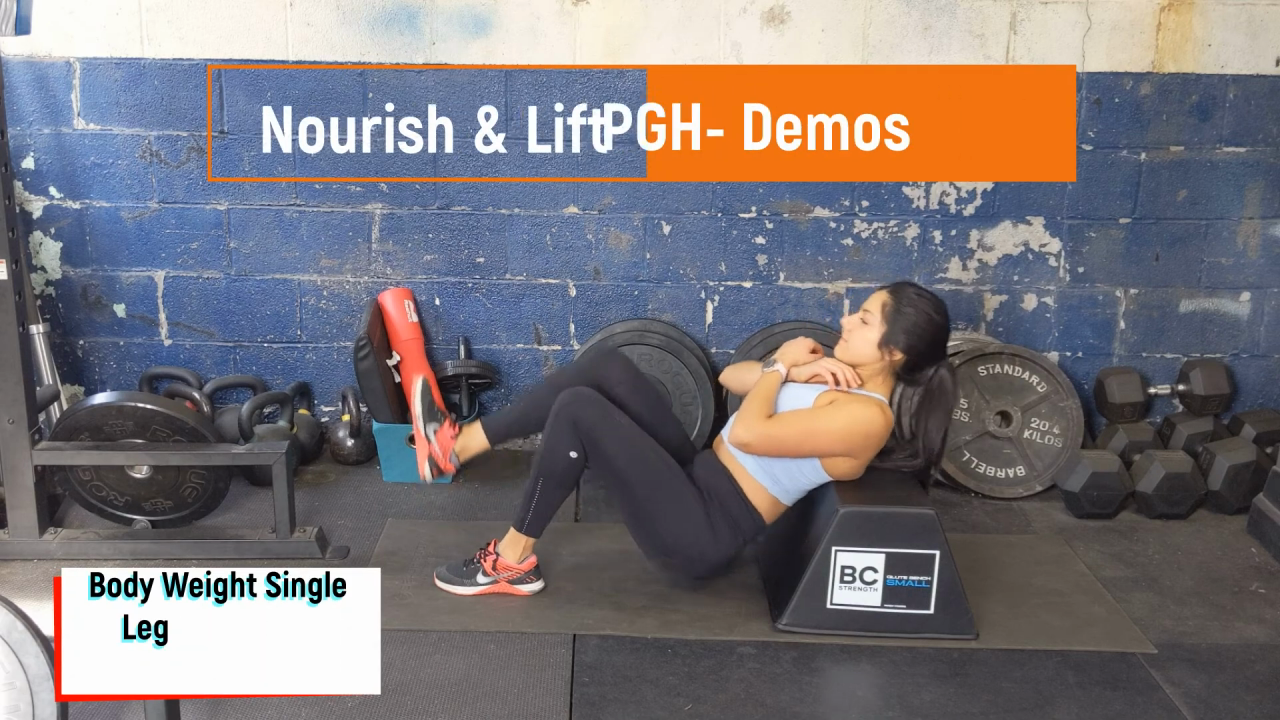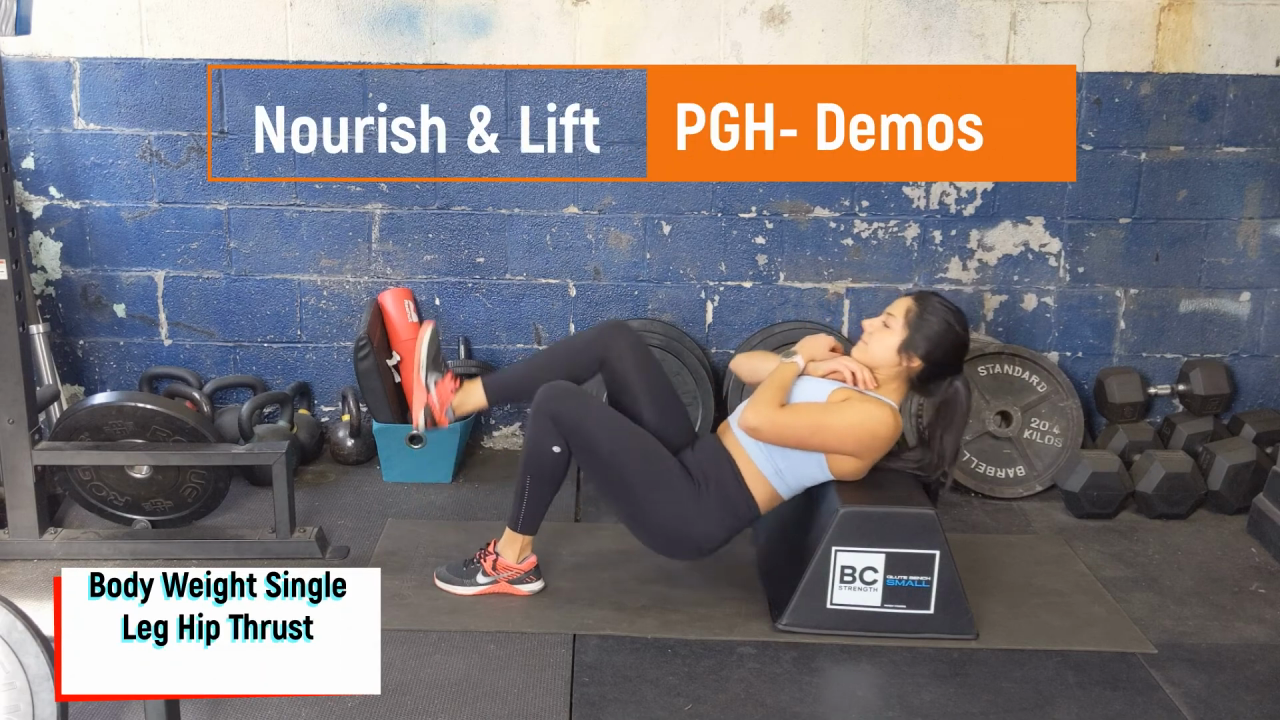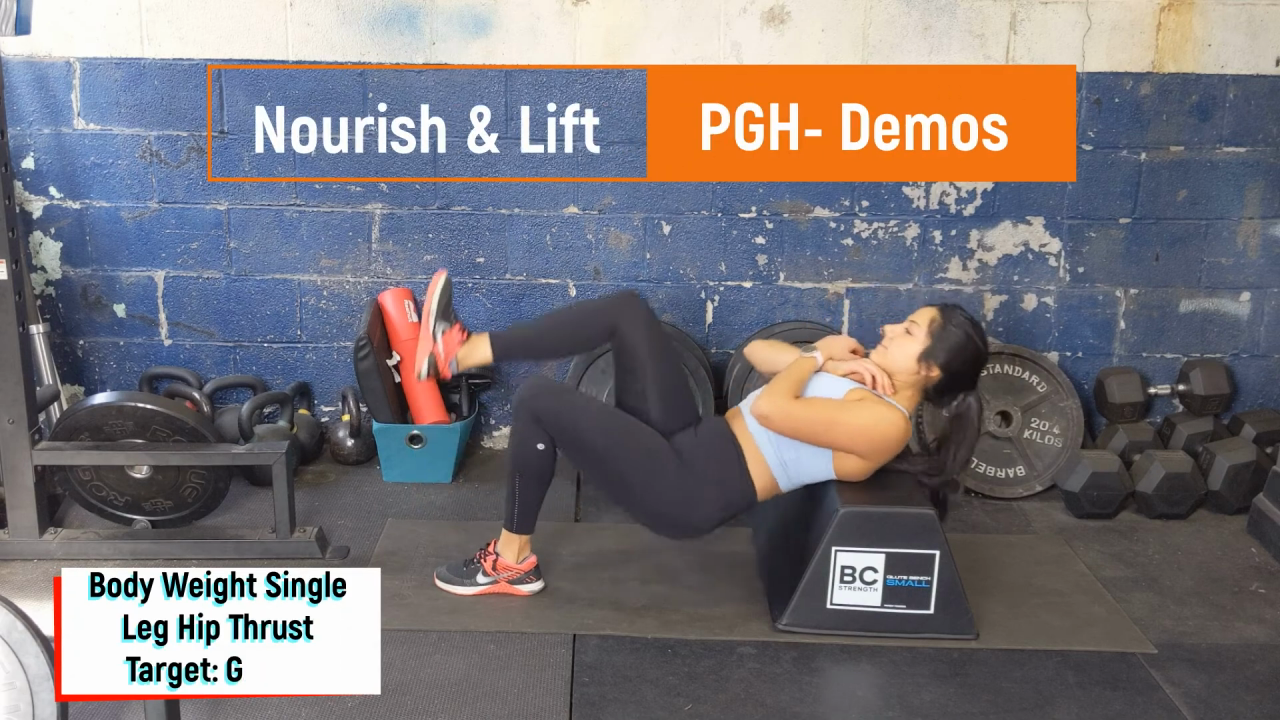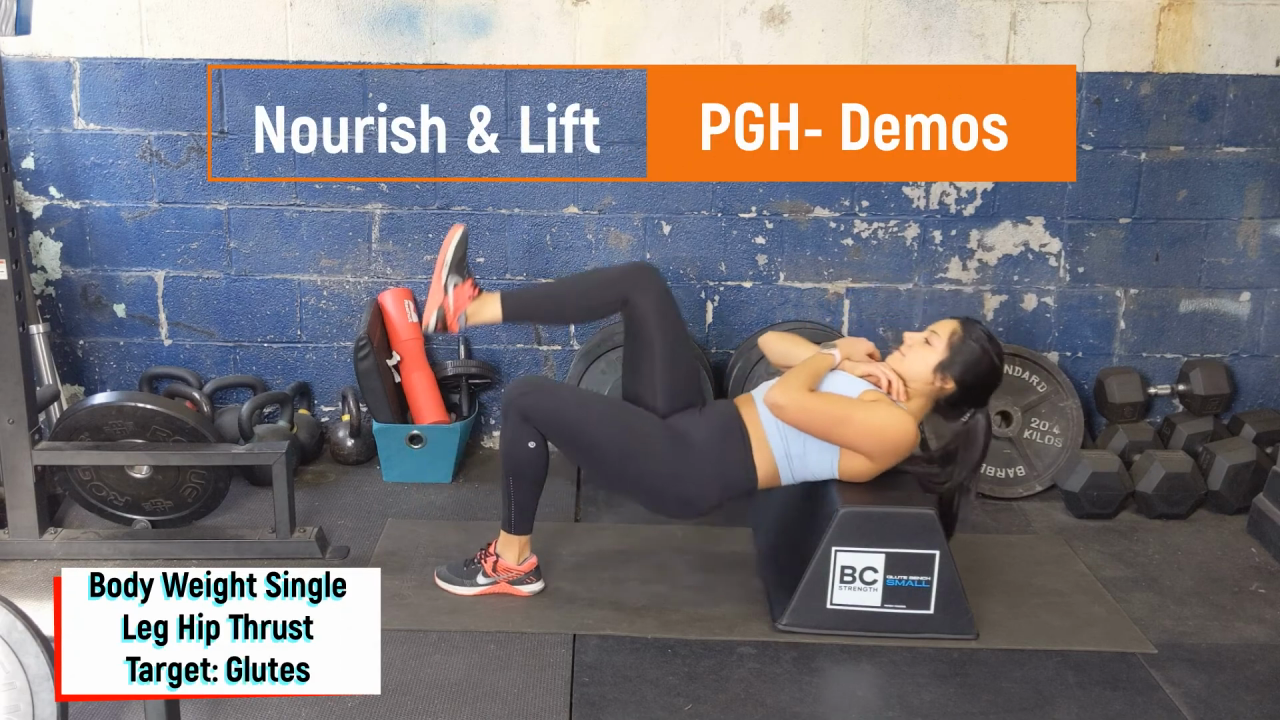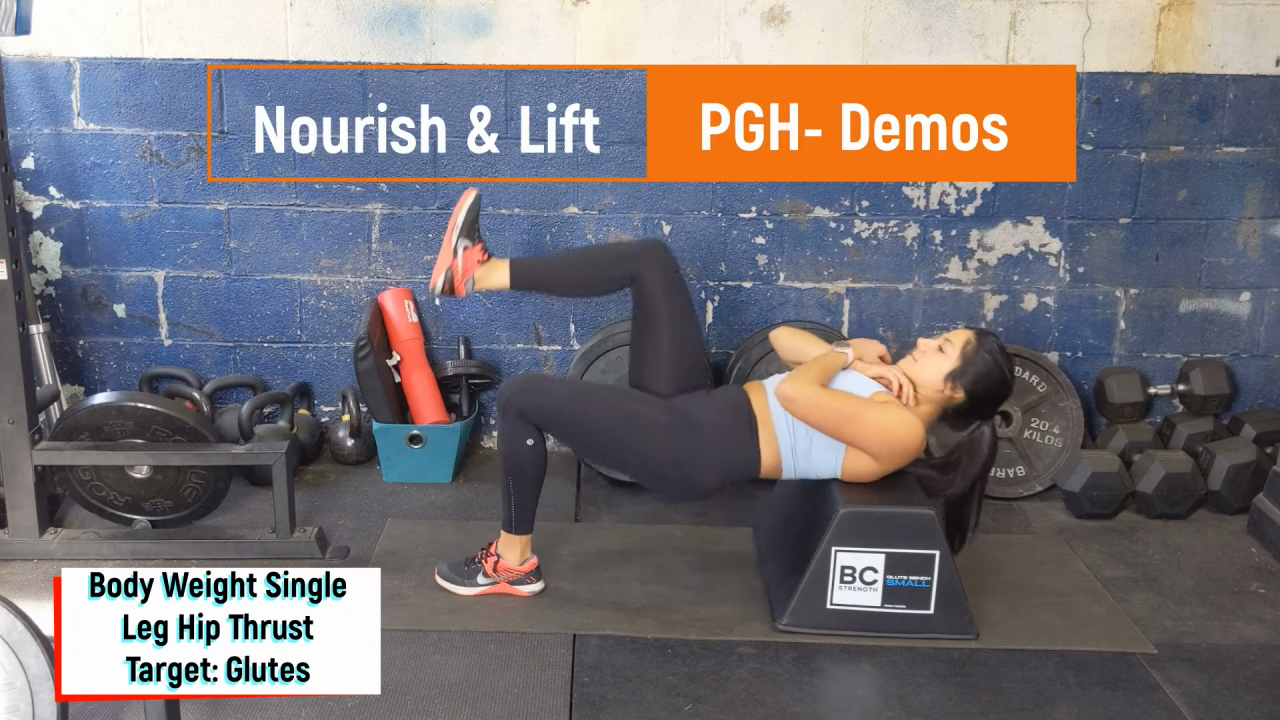
dt=0.2s
person 1, frame 1
left shoulder: (865, 416)
right shoulder: (844, 378)
left elbow: (747, 433)
right elbow: (729, 377)
left wrist: (780, 366)
right wrist: (792, 370)
left hip: (702, 531)
right hip: (698, 478)
left knee: (579, 407)
right knee: (605, 366)
left ankle: (512, 561)
right ankle: (460, 445)
person 1, frame 2
left shoulder: (873, 419)
right shoulder: (857, 379)
left elbow: (756, 419)
right elbow: (741, 366)
left wrist: (799, 360)
right wrist: (809, 364)
left hip: (694, 513)
right hip: (694, 463)
left knee: (557, 401)
right knee: (614, 338)
left ankle: (512, 560)
right ankle: (458, 399)
person 1, frame 3
left shoulder: (884, 423)
right shoulder: (868, 378)
left elbow: (770, 406)
right elbow: (756, 351)
left wrist: (816, 357)
right wrist: (824, 359)
left hip: (688, 489)
right hip: (690, 443)
left knee: (538, 399)
right knee: (625, 308)
left ankle: (511, 561)
right ankle: (463, 352)
person 1, frame 4
left shoulder: (894, 427)
right shoulder: (877, 383)
left elbow: (782, 399)
right elbow: (771, 342)
left wrist: (833, 356)
right wrist: (840, 356)
left hip: (687, 467)
right hip: (691, 425)
left knee: (526, 398)
right knee: (640, 281)
left ankle: (511, 562)
right ankle: (473, 308)
person 1, frame 5
left shoulder: (901, 430)
right shoulder: (885, 388)
left elbow: (795, 392)
right elbow: (782, 337)
left wrist: (845, 356)
right wrist: (851, 356)
left hip: (693, 449)
right hip: (696, 409)
left knee: (522, 396)
right knee: (650, 258)
left ankle: (513, 563)
right ankle: (480, 274)
